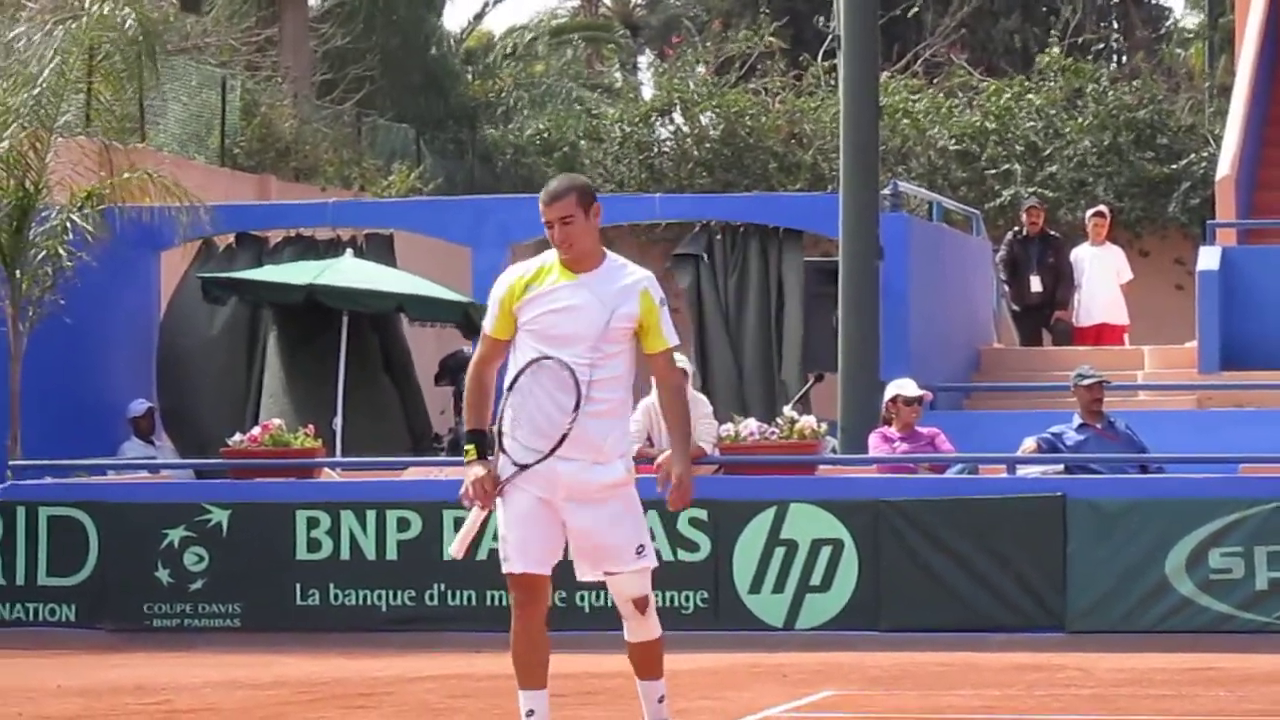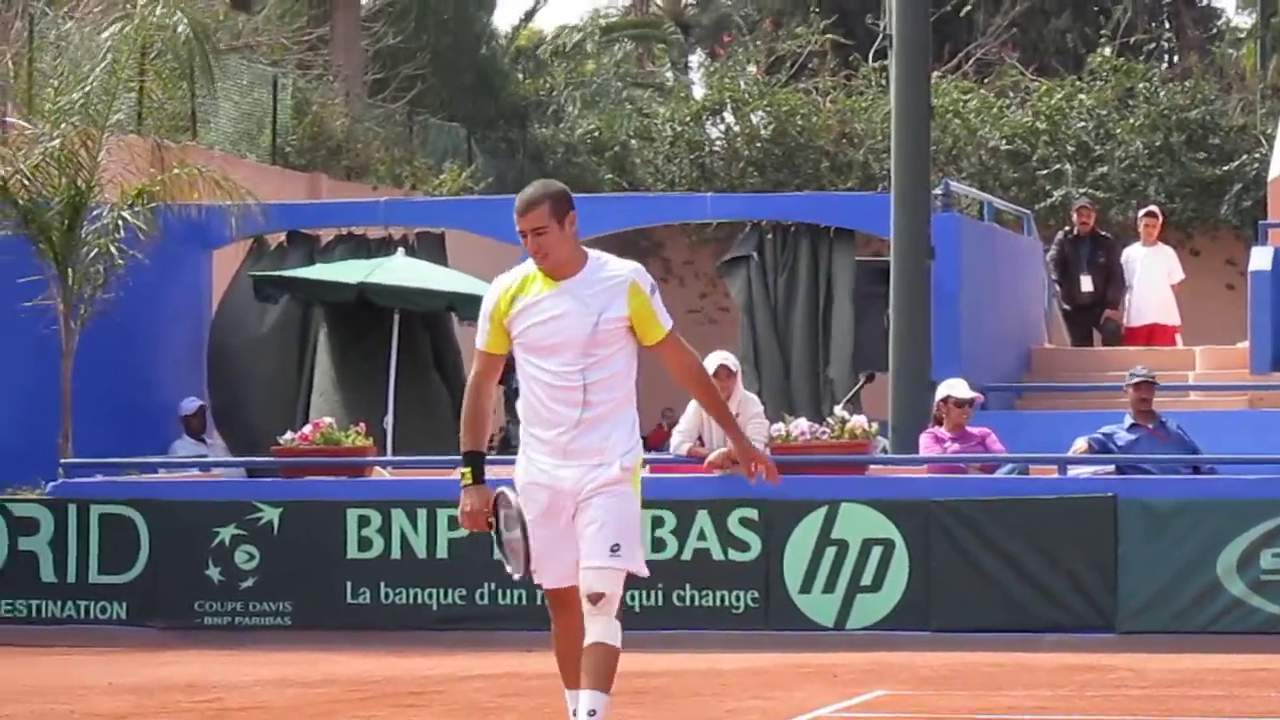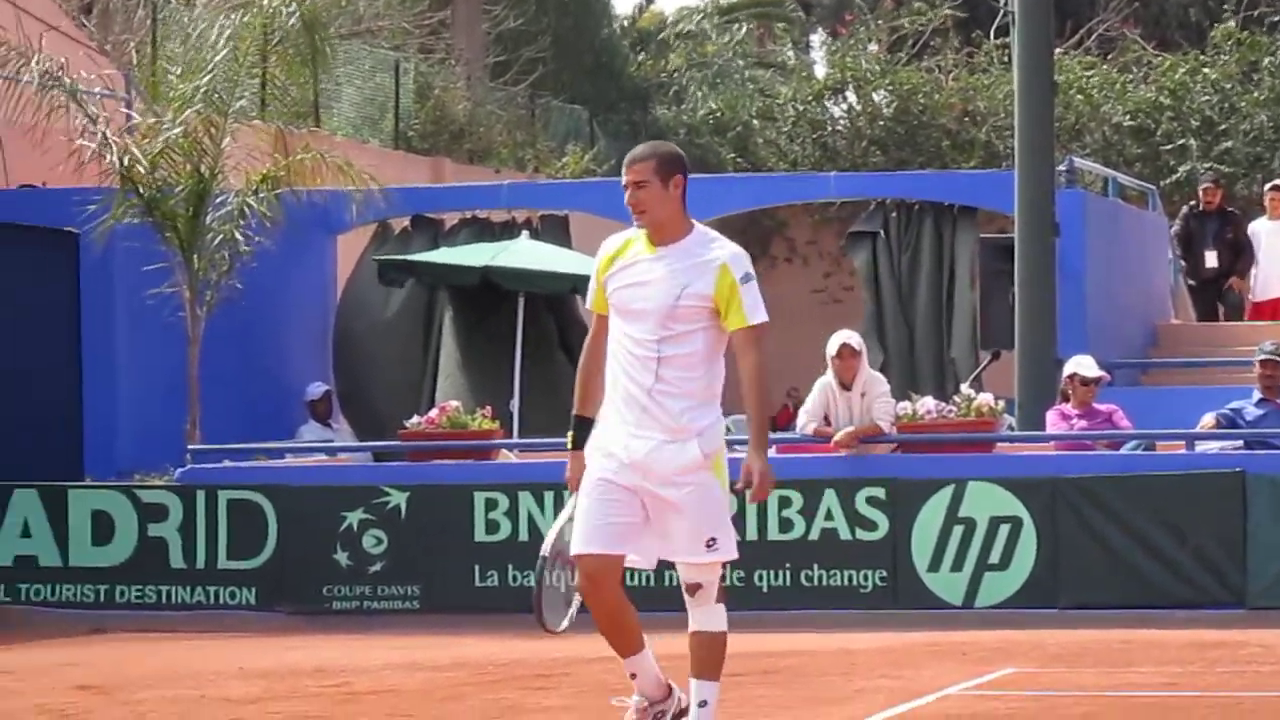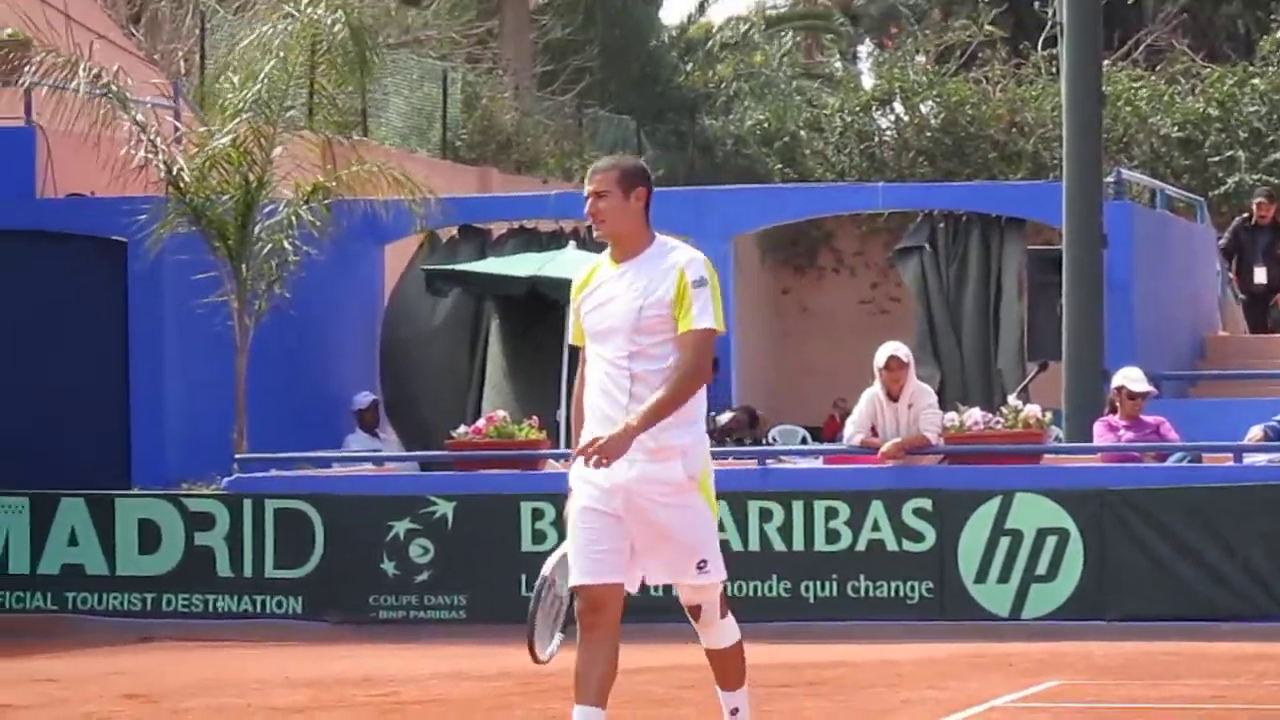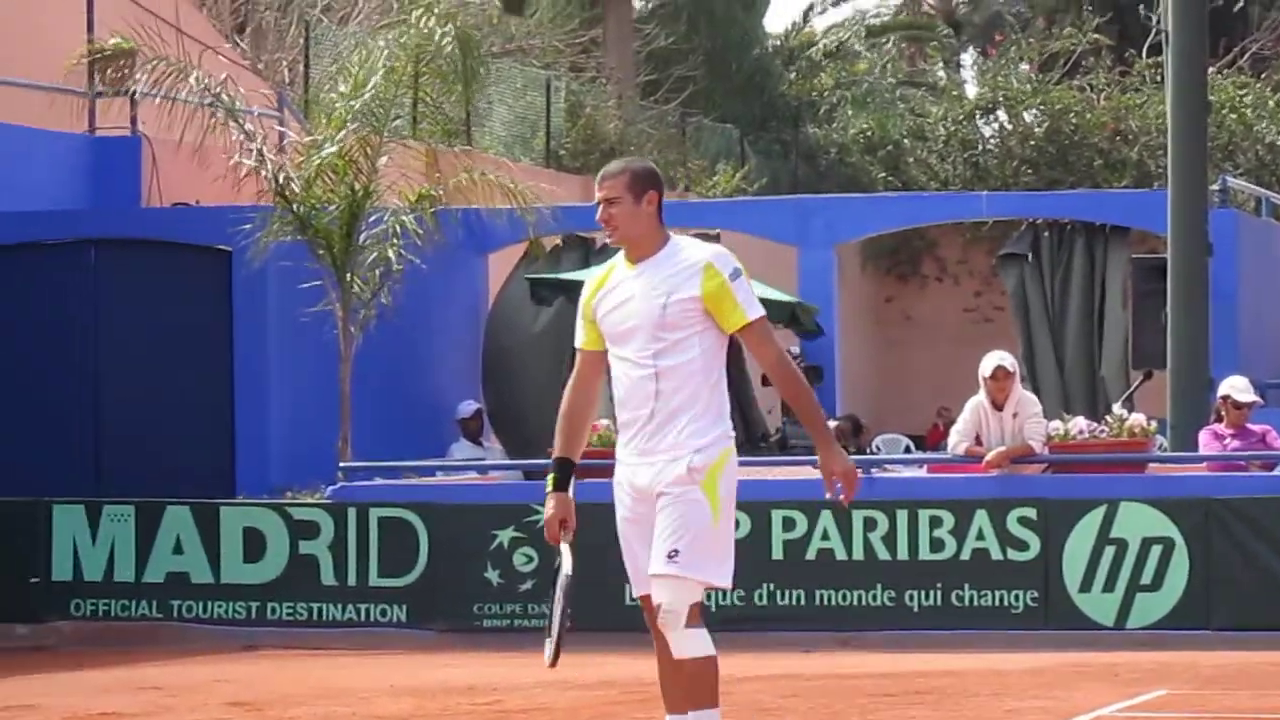
dt=0.4s
person 1, frame 1
left shoulder: (638, 287)
right shoulder: (519, 281)
left elbow: (669, 377)
right elbow: (482, 368)
left wrist: (680, 455)
right wrist: (476, 454)
left hip: (603, 468)
right hip: (525, 467)
left knee: (637, 598)
right knee: (527, 597)
person 1, frame 2
left shoulder: (626, 282)
right shoulder: (506, 293)
left elbow: (683, 363)
right elbow: (480, 385)
left wrist: (737, 437)
right wrist: (473, 477)
left hip: (610, 469)
right hip: (541, 473)
left knee: (599, 601)
right knee: (563, 605)
person 1, frame 3
left shoulder: (725, 261)
right shoulder: (614, 255)
left elbow: (751, 358)
left wrist: (759, 448)
right wrist: (579, 442)
left hip: (688, 451)
right hip: (615, 448)
left knee: (702, 587)
right knee: (595, 577)
person 1, frame 4
left shoulder: (687, 268)
right shoulder: (588, 280)
left elbow: (696, 367)
left wrist: (630, 431)
right wrist: (575, 478)
left hip: (674, 470)
right hip: (600, 474)
left knee: (705, 606)
right knee: (594, 607)
person 1, frame 5
left shoulder: (708, 265)
right shoulder: (599, 286)
left elbow: (773, 358)
right elbow: (582, 389)
left wrist: (826, 443)
right wrist: (559, 485)
left hip: (696, 465)
right hip: (633, 475)
left knee: (677, 610)
right knee: (661, 618)
